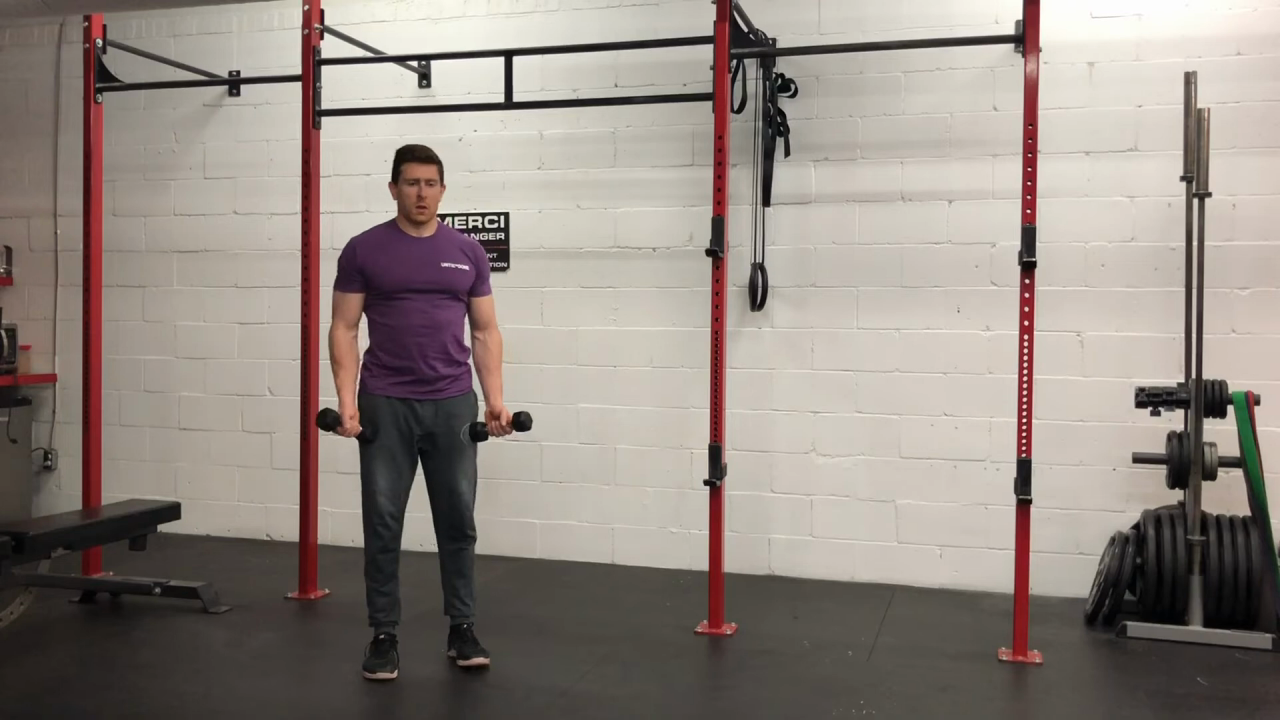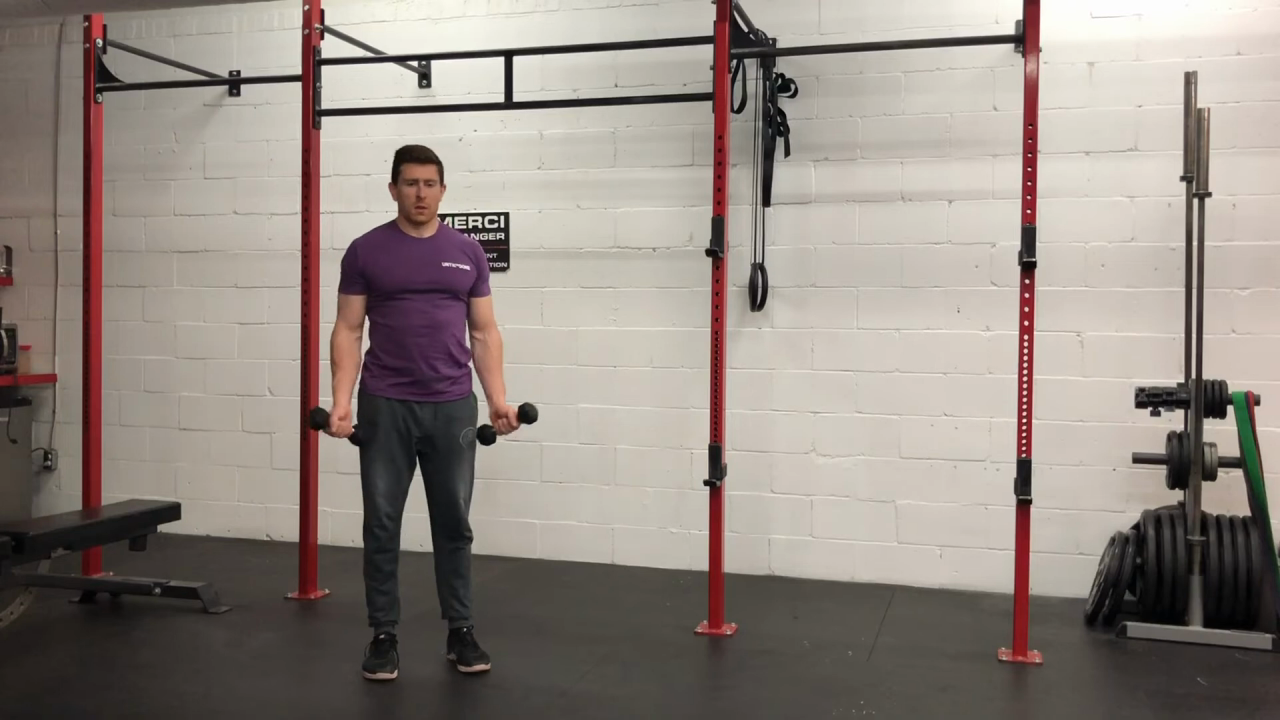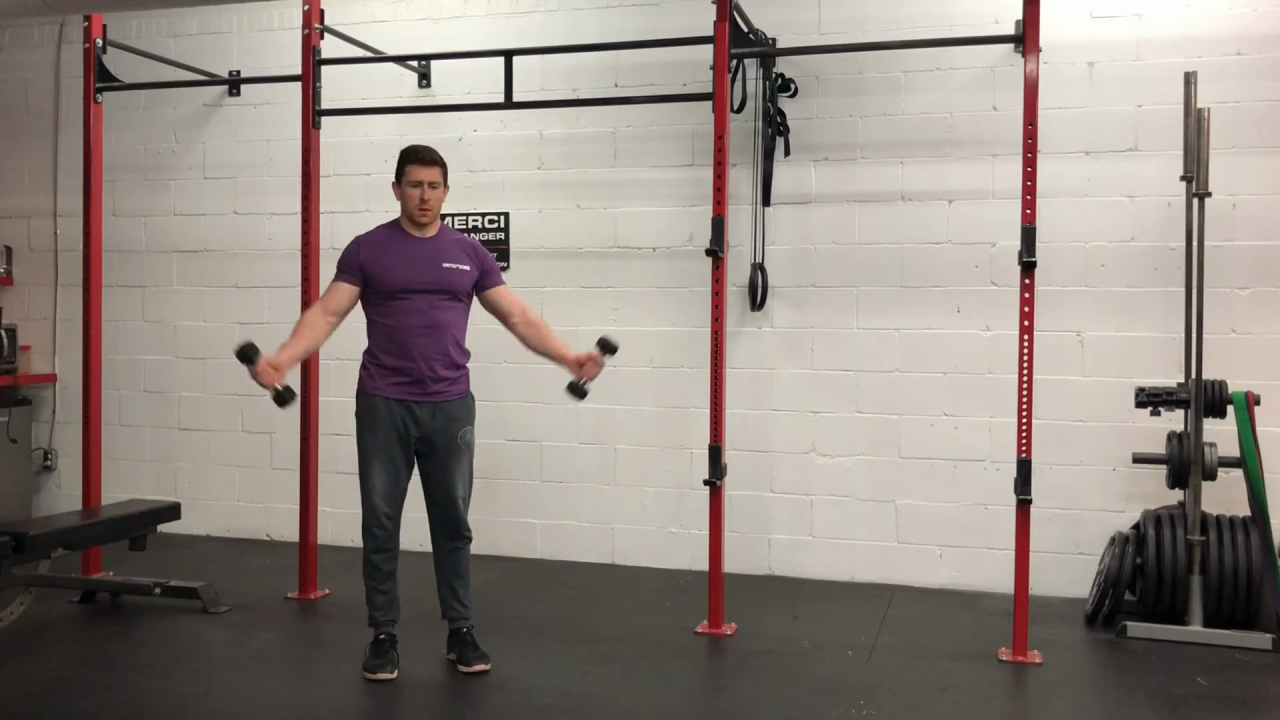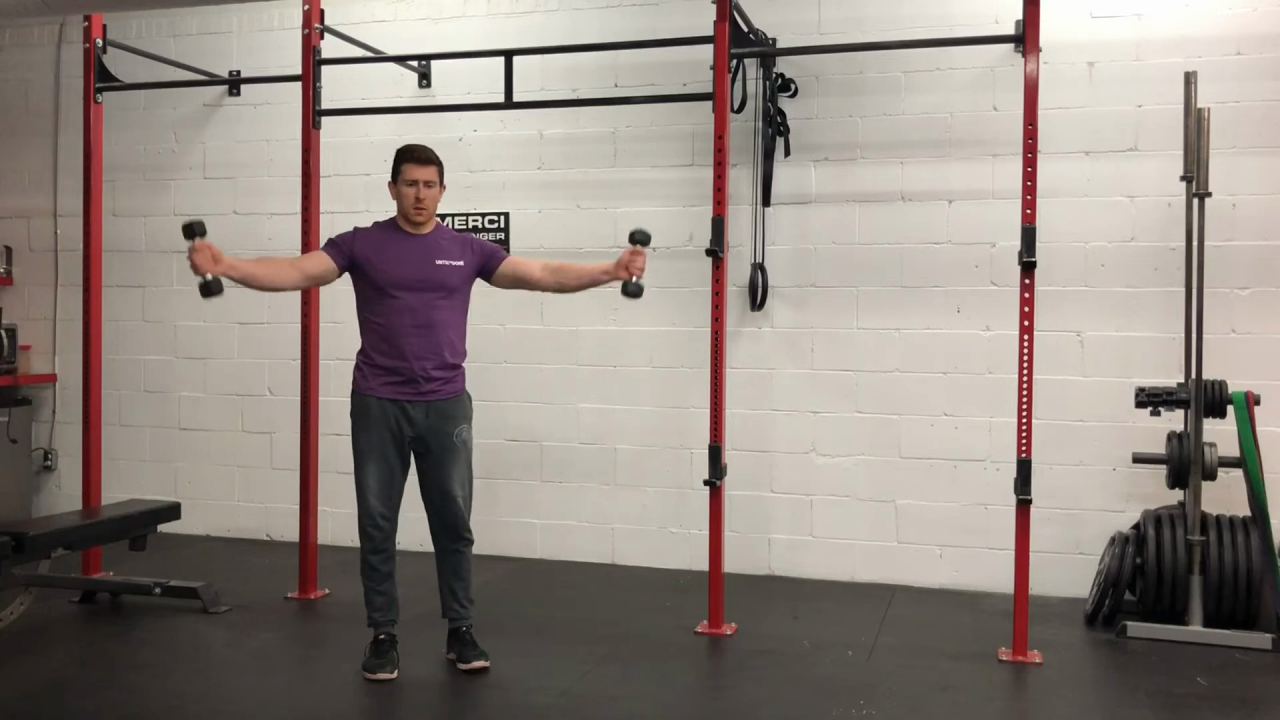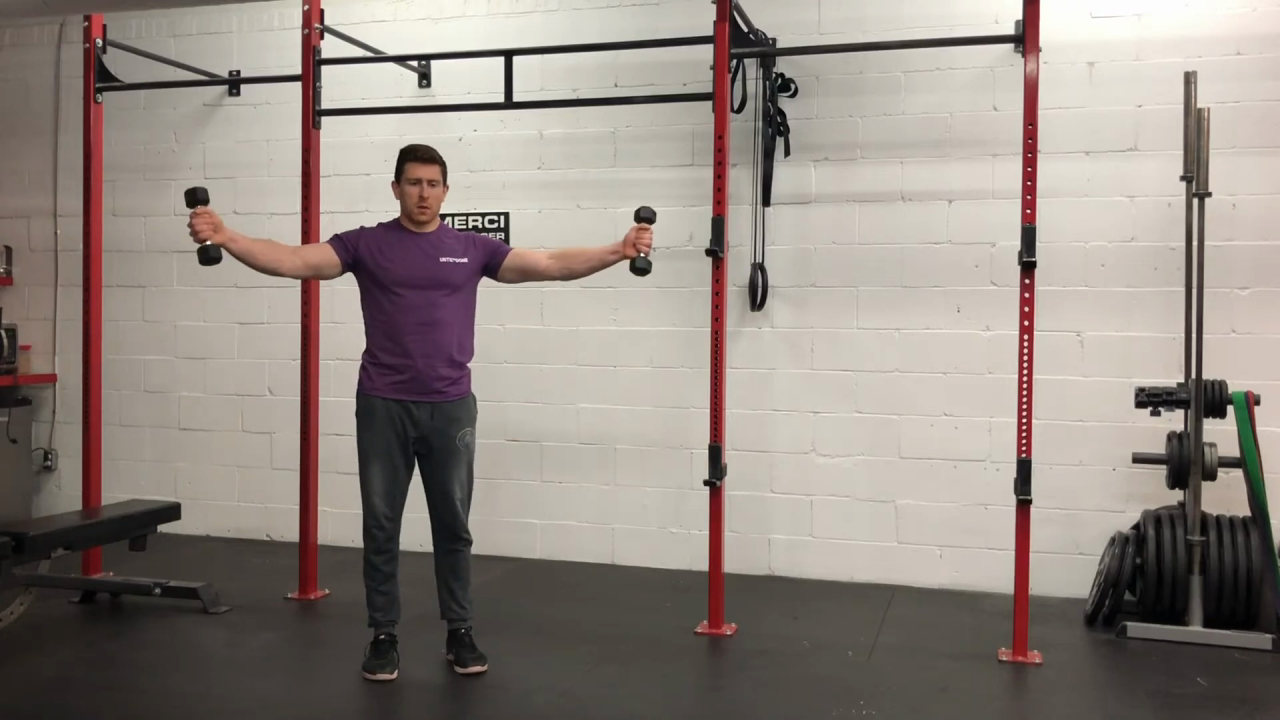
dt=0.3s
person 1, frame 1
left shoulder: (468, 252)
right shoulder: (364, 250)
left elbow: (485, 331)
right elbow: (344, 328)
left wrist: (495, 399)
right wrist: (347, 399)
left hip: (453, 405)
right hip: (385, 406)
left knee: (458, 522)
right knee: (383, 525)
left ankle: (461, 629)
right ankle: (384, 635)
person 1, frame 2
left shoulder: (467, 252)
right shoulder: (366, 251)
left elbow: (484, 332)
right elbow: (347, 331)
left wrist: (498, 398)
right wrist: (341, 401)
left hip: (452, 408)
right hip: (385, 407)
left knee: (454, 525)
right knee: (381, 525)
left ankle: (460, 631)
right ankle: (383, 635)
person 1, frame 3
left shoulder: (468, 253)
right shoulder: (368, 249)
left elbow: (517, 314)
right elbow: (326, 312)
left wrist: (568, 356)
right wrist: (284, 358)
left hip: (450, 406)
right hip: (383, 405)
left knee: (453, 525)
right knee: (380, 525)
left ankle: (460, 631)
right ankle: (383, 635)
person 1, frame 4
left shoulder: (467, 249)
right shoulder: (362, 244)
left elbow: (541, 275)
right elbow: (296, 272)
left wrist: (611, 271)
right wrist: (226, 266)
left hip: (446, 406)
right hip: (378, 405)
left knee: (454, 522)
right knee: (377, 525)
left ankle: (460, 630)
right ankle: (383, 635)
person 1, frame 5
left shoulder: (471, 248)
right shoulder: (366, 244)
left elbow: (551, 264)
right elbow: (292, 260)
left wrist: (618, 250)
right wrist: (226, 237)
left hip: (450, 407)
right hip: (383, 405)
left knee: (453, 525)
right knee: (381, 526)
left ankle: (460, 632)
right ankle: (384, 635)
